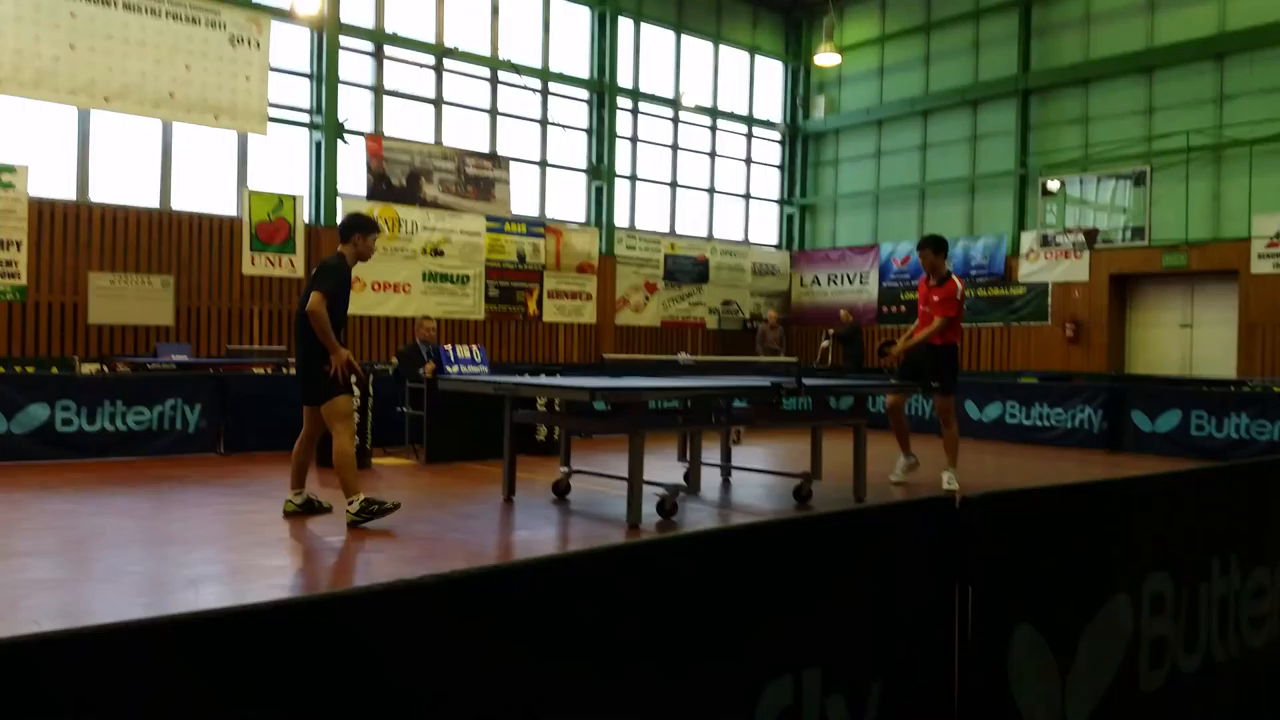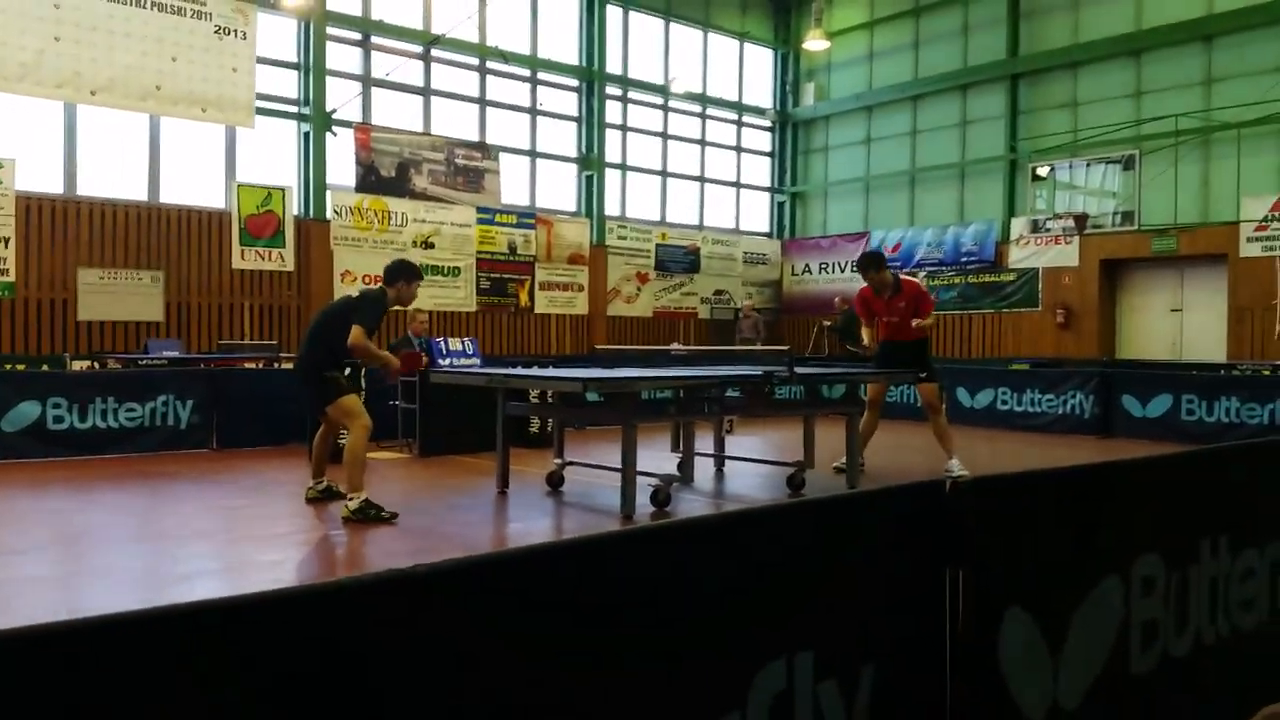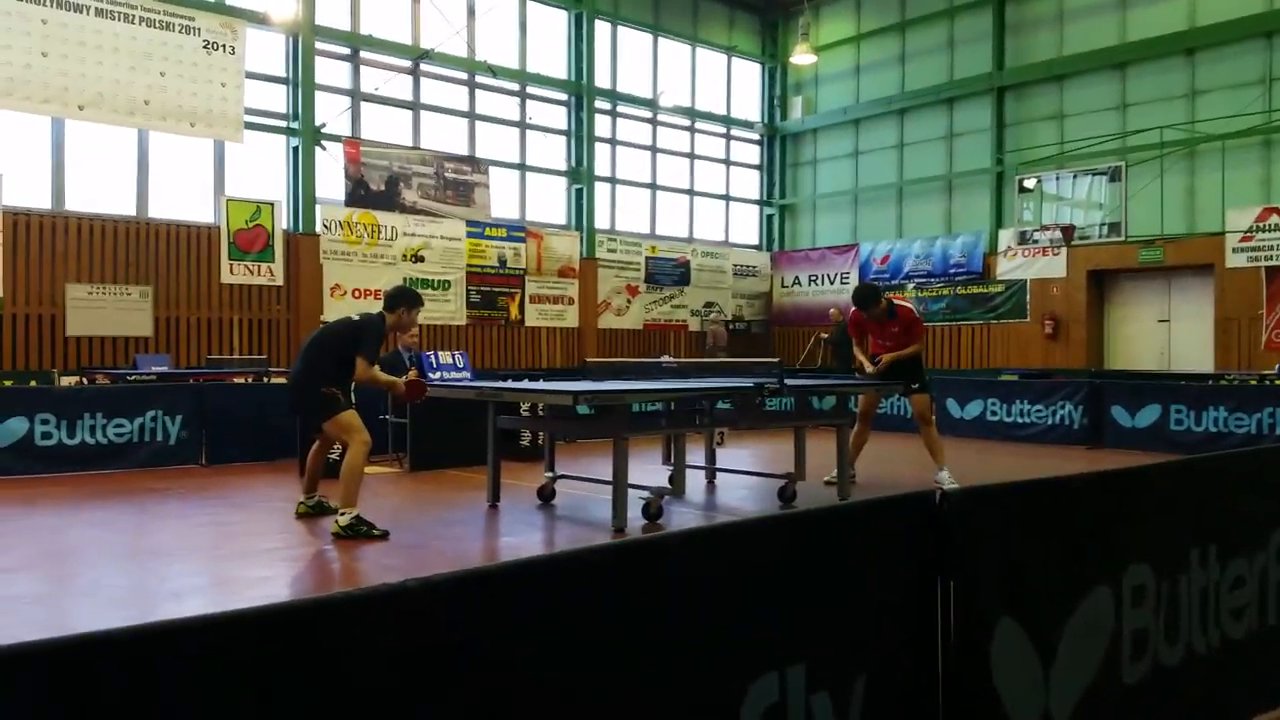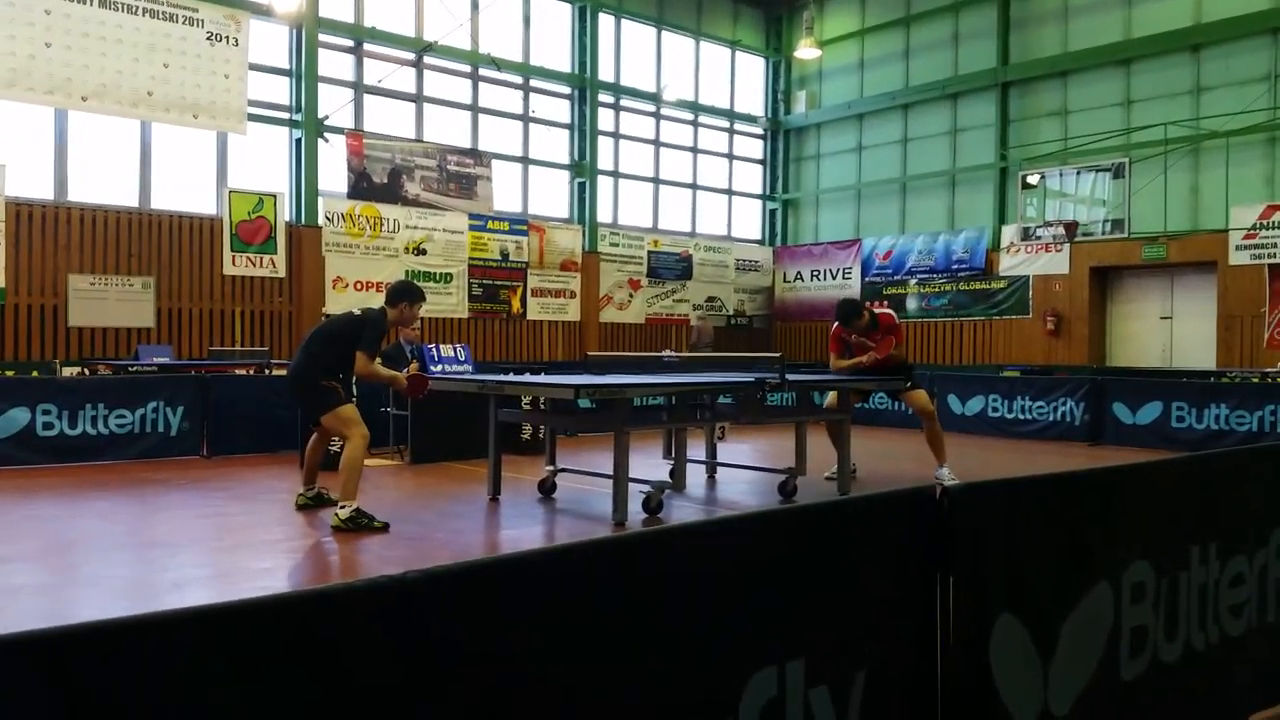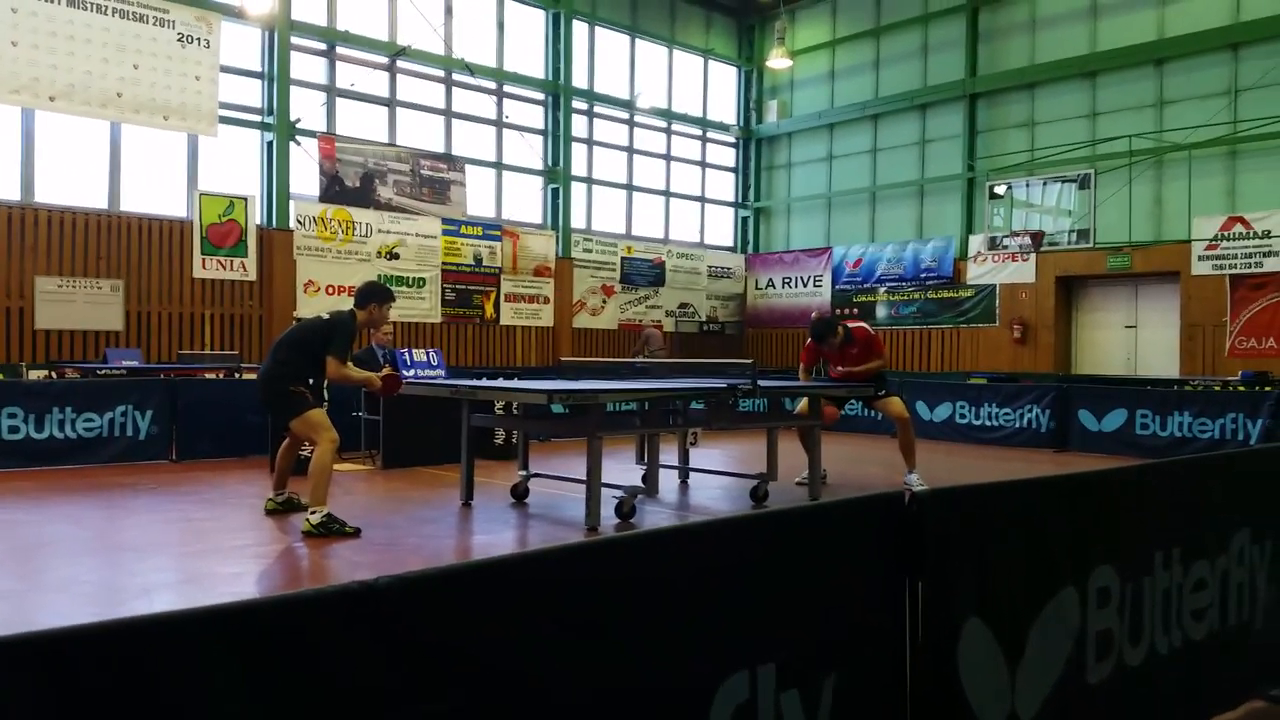
dt=1s
person 1, frame 1
left shoulder: (333, 267)
right shoulder: (336, 268)
right elbow: (313, 307)
left wrist: (336, 350)
right wrist: (336, 350)
left hip: (311, 360)
right hip: (321, 361)
left knee: (312, 429)
right knee: (344, 428)
left ankle: (296, 498)
right ankle: (356, 504)
person 1, frame 2
left shoulder: (369, 298)
right shoulder: (375, 302)
right elbow: (355, 343)
left wrist: (382, 361)
right wrist: (386, 359)
left hip: (312, 362)
right hip: (320, 366)
left knee: (332, 423)
right knee: (360, 425)
left ankle: (318, 485)
right ankle: (356, 503)
person 1, frame 3
left shoulder: (369, 323)
right shoulder: (374, 327)
left elbow: (360, 369)
right elbow: (362, 374)
left wrist: (391, 382)
right wrist: (391, 382)
left hip: (304, 380)
right hip: (315, 384)
left knee: (326, 439)
right knee: (359, 441)
left ankle: (309, 501)
right ankle: (346, 519)
person 1, frame 4
left shoulder: (371, 318)
right shoulder: (376, 322)
left elbow: (362, 363)
right elbow: (362, 369)
left wrist: (394, 376)
right wrist: (392, 378)
left hip: (305, 373)
right hip: (314, 377)
left knee: (325, 431)
right knee: (357, 435)
left ankle: (308, 493)
right ankle: (346, 512)
person 1, frame 5
left shoulder: (341, 321)
right shoulder: (346, 325)
left elbow: (336, 365)
right elbow: (334, 373)
left wrist: (371, 376)
right wrist: (367, 379)
left hip: (278, 378)
right hip: (283, 382)
left knee: (297, 436)
right knee: (327, 439)
left ankle: (278, 497)
right ankle: (317, 517)
person 2, frame 1
left shoulder: (953, 287)
right shoulder: (923, 282)
left elbow: (938, 326)
left wrist: (905, 347)
right wrist: (903, 340)
left hip: (941, 352)
right hip: (918, 349)
left knee: (945, 414)
right knee: (892, 405)
left ankle: (950, 471)
right ankle: (908, 457)
person 2, frame 2
left shoulder: (914, 287)
right shoulder: (864, 294)
left elbow: (930, 319)
right elbow: (867, 324)
left wrist: (920, 324)
right wrist: (867, 339)
left hip: (916, 348)
right hip: (887, 347)
left knee: (932, 404)
right knee: (873, 403)
left ankle: (952, 460)
person 2, frame 3
left shoulder: (907, 311)
right shoulder: (857, 315)
left elbow: (920, 345)
right elbow: (857, 345)
left wrist: (893, 356)
right wrist: (865, 362)
left hip: (908, 362)
right hip: (879, 362)
left knee: (924, 417)
right knee: (863, 415)
left ankle: (942, 472)
right ankle: (847, 468)
person 2, frame 4
left shoulder: (888, 318)
right shoulder: (839, 329)
left elbow: (899, 356)
right elbow: (835, 365)
left wrist: (868, 345)
right wrist: (862, 359)
left hip: (894, 370)
right hip: (862, 371)
left knee: (927, 410)
right knee: (830, 408)
left ankle: (942, 468)
person 2, frame 5
left shoulder: (863, 331)
right shoulder: (815, 342)
left elbow: (882, 361)
right elbow: (804, 372)
left wrist: (850, 370)
left hip: (869, 379)
right hip: (838, 381)
left knee: (902, 416)
right knee: (801, 414)
left ankle: (911, 474)
